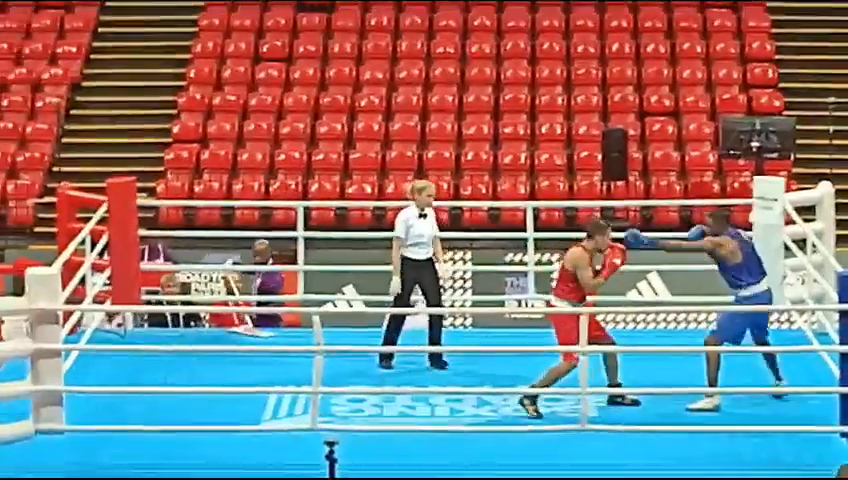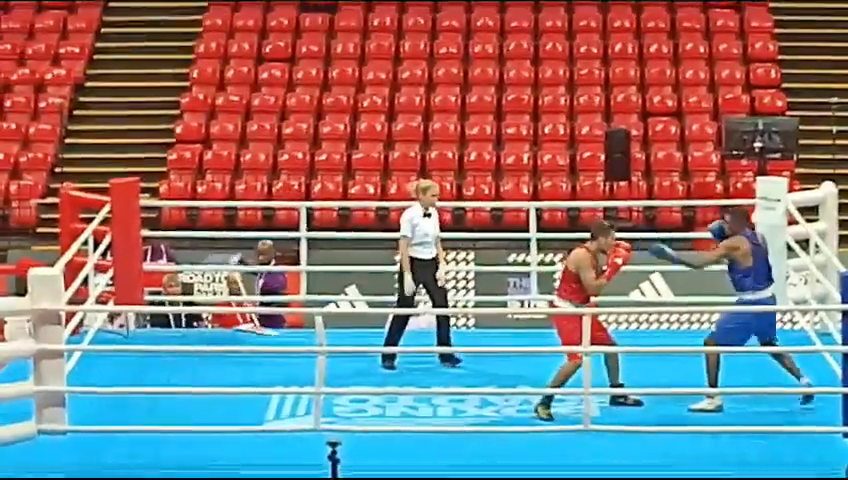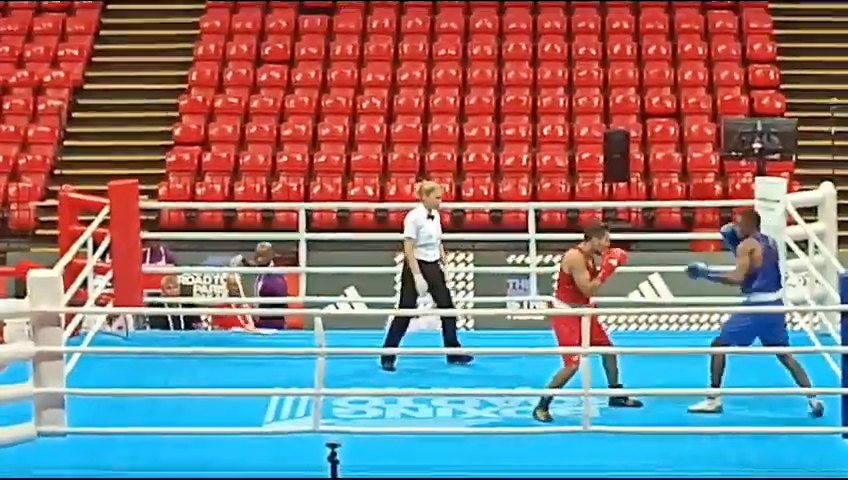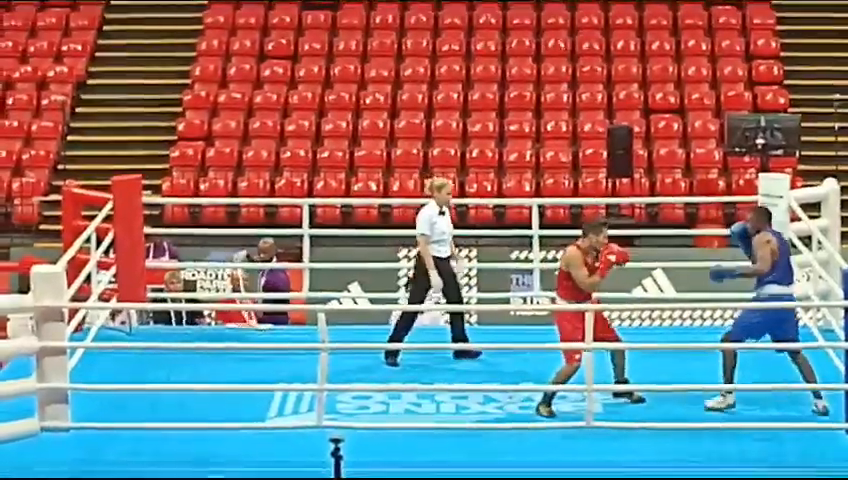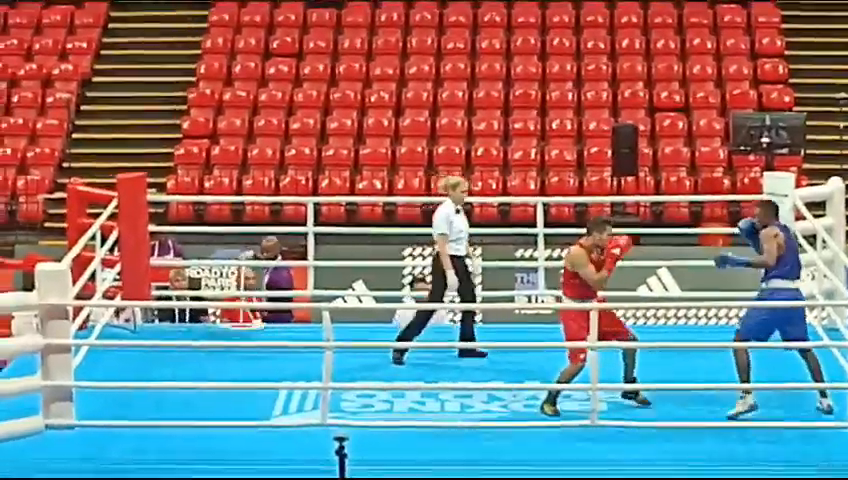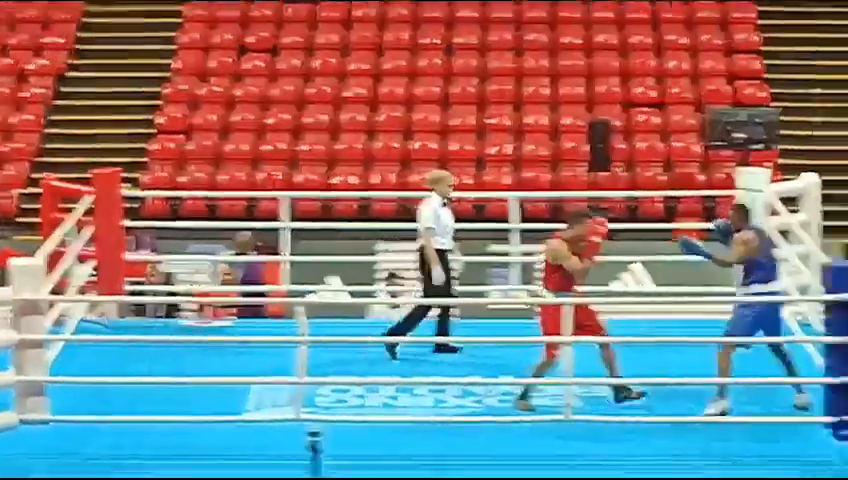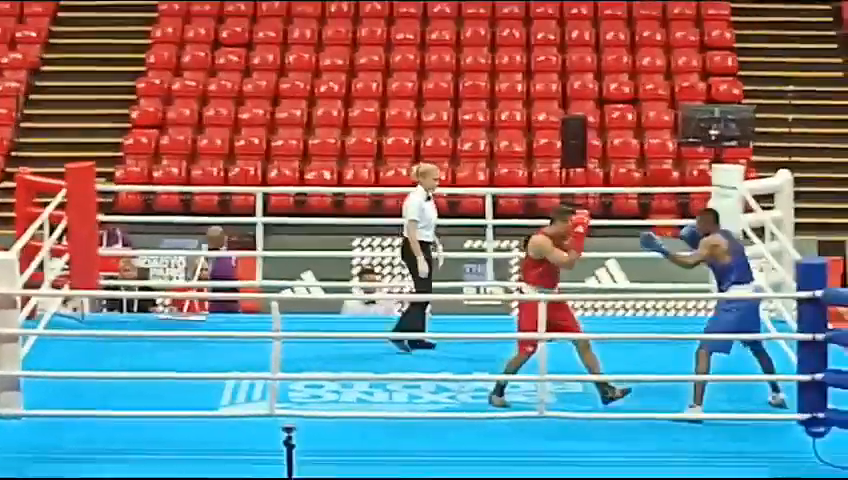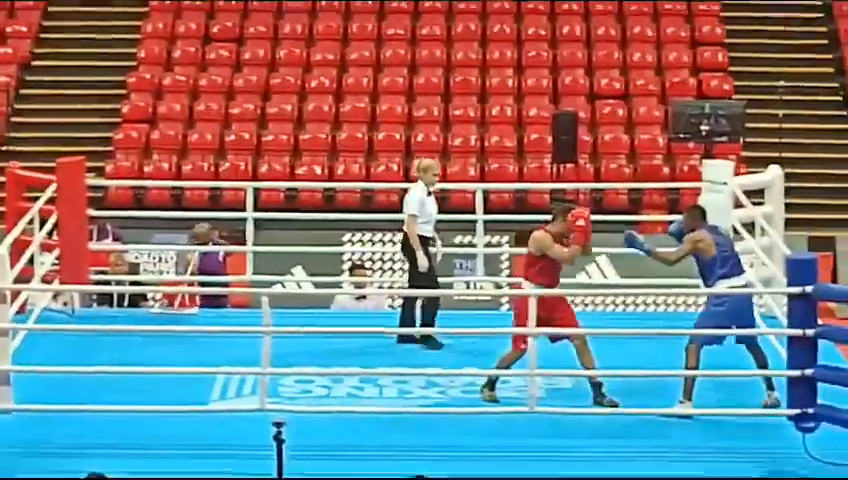
dt=0.1s
person 1, frame 1
left shoulder: (718, 242)
right shoulder: (740, 236)
left elbow: (682, 247)
left wrist: (647, 241)
left hip: (748, 300)
right hip: (763, 294)
left knee: (712, 342)
right knee: (761, 341)
left ankle: (712, 398)
right ankle: (779, 380)
person 1, frame 2
left shoulder: (732, 243)
right shoulder: (759, 238)
left elbow: (700, 262)
left wrist: (670, 255)
left hip: (748, 304)
right hip: (767, 300)
left knee: (712, 344)
right knee: (770, 346)
left ankle: (713, 398)
right ankle: (802, 380)
person 1, frame 3
left shoulder: (745, 246)
right shoulder: (769, 243)
left elbow: (737, 278)
left wrist: (707, 273)
right wrist: (733, 244)
left hip: (756, 306)
right hip: (775, 304)
left knee: (718, 345)
right knee: (783, 353)
left ankle: (713, 400)
right ankle: (813, 399)
person 1, frame 4
left shoulder: (760, 238)
right shoulder: (780, 239)
left elbow: (763, 269)
left wrist: (732, 272)
right wrist: (745, 244)
left hip: (767, 299)
right hip: (786, 298)
left knee: (729, 341)
right knee: (794, 351)
left ankle: (727, 396)
right ankle: (819, 400)
person 1, frame 5
left shoulder: (768, 232)
right shoulder: (788, 232)
left elbow: (769, 261)
left wrist: (737, 261)
right wrist: (753, 239)
left hip: (773, 294)
right hip: (793, 294)
left knee: (740, 341)
right knee: (804, 348)
left ankle: (747, 396)
right ankle: (824, 398)
person 1, frame 6
left shoulder: (742, 237)
right shoulder: (761, 235)
left elbow: (730, 261)
left wrist: (700, 250)
right wrist: (727, 238)
left hip: (755, 298)
right hip: (772, 295)
left knee: (726, 347)
right knee: (777, 347)
left ankle: (720, 401)
right ankle: (801, 394)
person 1, frame 7
left shoulder: (710, 241)
right shoulder: (730, 239)
left elbow: (690, 262)
left wrist: (661, 248)
right wrist: (695, 243)
left hip: (734, 302)
right hip: (749, 297)
left knee: (704, 351)
right knee: (756, 347)
left ankle: (697, 407)
right ankle: (777, 394)
person 1, frame 8
left shoulder: (694, 237)
right shoulder: (721, 234)
left elbow: (671, 259)
left wrist: (643, 247)
left hip: (723, 296)
right hip: (742, 291)
left knee: (693, 347)
right knee: (752, 344)
left ankle: (685, 403)
right ankle: (771, 392)
person 2, frame 1
left shoulder: (586, 253)
right shoulder: (579, 255)
left elbow: (590, 279)
right elbow: (591, 288)
left wrist: (608, 264)
right wrist: (610, 268)
left hip: (577, 309)
right hip: (563, 311)
left knee: (609, 345)
right knee: (571, 360)
left ankle: (615, 394)
right ankle: (530, 396)
person 2, frame 2
left shoulder: (593, 255)
right shoulder: (581, 255)
left elbow: (596, 280)
right elbow: (593, 289)
left wrist: (613, 263)
right wrist: (613, 267)
left hip: (582, 310)
right hip: (566, 312)
left knee: (610, 347)
right knee: (577, 360)
left ankle: (617, 394)
right ankle: (544, 402)
person 2, frame 3
left shoulder: (588, 256)
right shoulder: (575, 257)
left elbow: (592, 280)
right elbow: (588, 290)
left wrist: (607, 265)
right wrist: (607, 268)
left hip: (582, 311)
right hip: (566, 314)
left knee: (608, 349)
right knee: (573, 364)
left ankle: (617, 395)
right ankle: (542, 405)
person 2, frame 4
left shoulder: (590, 252)
right shoulder: (573, 254)
left elbow: (594, 275)
right elbow: (588, 286)
left wrist: (612, 259)
right wrist: (606, 264)
right hip: (569, 311)
left knee: (617, 344)
right knee: (575, 362)
left ankle: (621, 388)
right ankle: (545, 402)
person 2, frame 5
left shoulder: (595, 249)
right shoulder: (577, 253)
left elbow: (600, 271)
right elbow: (597, 283)
left wrist: (613, 253)
right wrist: (612, 257)
left hip: (593, 305)
right hip: (575, 310)
left knee: (629, 340)
right knee: (579, 361)
left ankle: (630, 388)
right ankle: (549, 400)
person 2, frame 6
left shoulder: (574, 241)
right shoulder: (556, 245)
left elbow: (584, 261)
right elbow: (582, 271)
left wrist: (594, 240)
right wrist: (594, 243)
left hip: (570, 298)
right hip: (554, 303)
left knee: (602, 339)
right knee: (553, 354)
left ankle: (620, 390)
right ankle: (523, 396)
person 2, frame 7
left shoulder: (557, 238)
right shoulder: (540, 241)
left elbow: (570, 255)
right elbow: (568, 263)
left wrist: (579, 232)
right wrist: (578, 233)
right hip: (533, 300)
left knee: (581, 342)
right knee: (526, 351)
left ankle: (605, 390)
right ankle: (497, 392)
person 2, frame 8
left shoulder: (563, 236)
right shoulder: (540, 237)
left elbow: (585, 252)
right elbow: (569, 258)
left wrist: (585, 230)
right wrist: (579, 230)
left hip: (552, 296)
right hip: (531, 297)
left knee: (580, 340)
right knee: (520, 348)
left ankle: (598, 393)
right ankle: (489, 386)
person 3, frame 1
left shoulder: (430, 214)
right shoulder: (405, 216)
left elbow: (435, 241)
right elbow: (397, 248)
left wrist: (441, 263)
right wrist: (396, 276)
left hip: (427, 266)
right hip: (408, 266)
left knee: (435, 307)
right knee: (400, 310)
left ankle: (436, 356)
right ankle: (386, 356)
person 3, frame 2
left shoulder: (433, 214)
right shoulder: (409, 215)
right elbow: (403, 248)
left wrist: (441, 266)
right wrist: (407, 276)
left hip: (430, 265)
right hip: (413, 265)
left knee: (442, 306)
right knee: (403, 311)
left ankle: (446, 353)
right ankle: (388, 356)
person 3, frame 3
left shoulder: (436, 215)
right shoulder: (413, 217)
right elbow: (409, 250)
left wrist: (443, 267)
right wrist: (418, 277)
left hip: (433, 267)
right hip: (416, 267)
left knee: (447, 307)
right knee: (405, 312)
left ankle: (453, 352)
right ankle: (388, 357)
person 3, frame 4
left shoulder: (444, 212)
right shoulder: (426, 214)
right elbow: (423, 246)
left wrist: (455, 260)
right wrist: (432, 273)
left hip: (444, 263)
right hip: (427, 264)
left knee: (457, 303)
right knee: (414, 309)
left ankle: (461, 348)
right ankle: (392, 351)
person 3, frame 5
left shoulder: (459, 210)
right shoulder: (443, 212)
right elbow: (441, 245)
right wrist: (449, 272)
left hip: (459, 262)
right hip: (445, 263)
left knee: (469, 302)
left ankle: (467, 347)
right ankle: (400, 347)
person 3, frame 6
left shoulder: (444, 204)
right shoulder: (430, 206)
right elbow: (427, 239)
left wrist: (449, 258)
right wrist: (436, 267)
left hip: (441, 255)
right hip: (430, 256)
left knee: (446, 299)
right knee: (428, 302)
left ankle: (441, 341)
right ankle: (393, 336)
person 3, frame 7
left shoulder: (428, 197)
right shoulder: (415, 199)
right elbow: (411, 232)
left wrist: (434, 248)
right wrist: (420, 259)
left hip: (424, 248)
right hip: (413, 249)
left knee: (425, 294)
right knee: (423, 296)
left ankle: (415, 338)
right ankle: (400, 334)
person 3, frame 8
left shoulder: (427, 192)
right shoulder: (416, 194)
right elbow: (411, 226)
left wrist: (434, 242)
right wrist: (420, 254)
left hip: (422, 243)
right hip: (414, 244)
left knee: (415, 288)
right knee: (431, 287)
left ankle: (404, 333)
right ankle: (426, 335)
